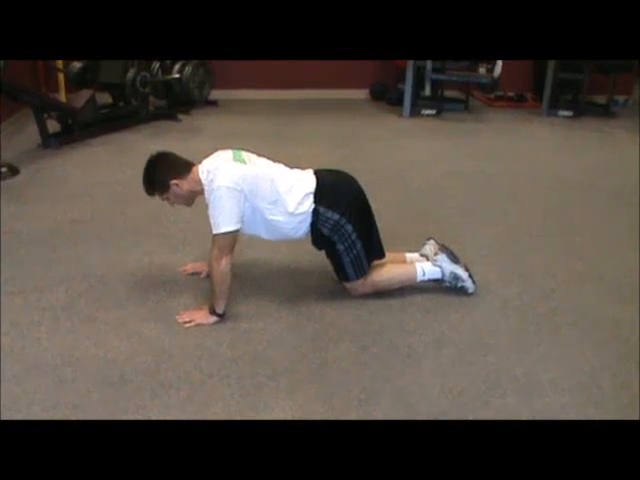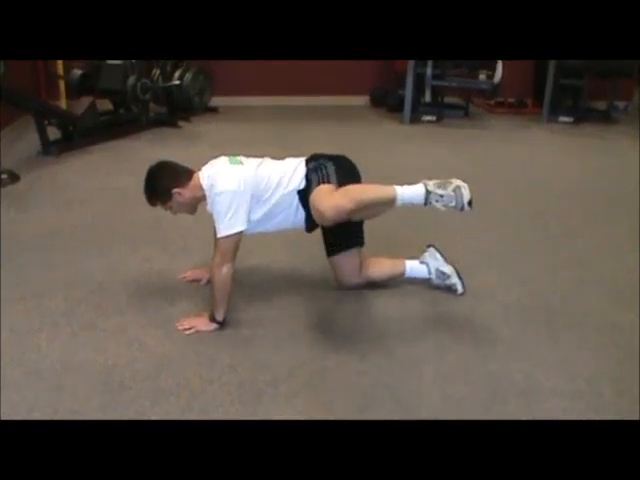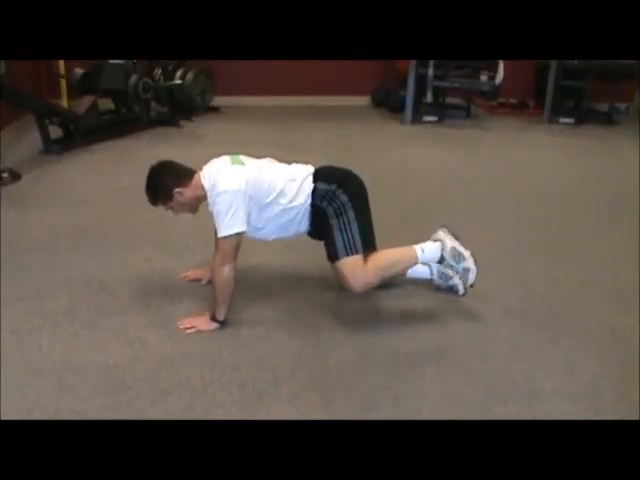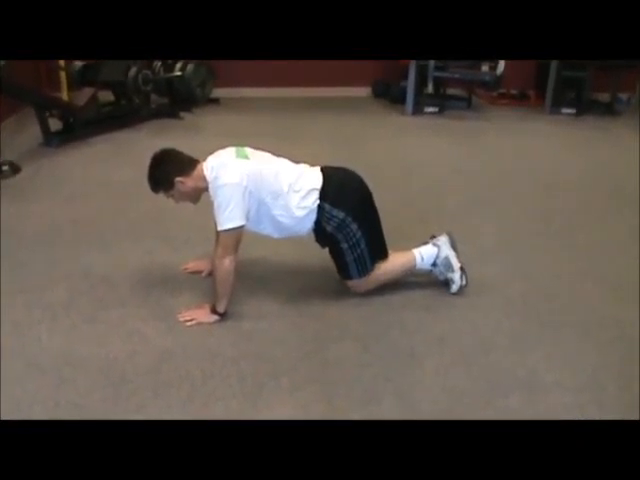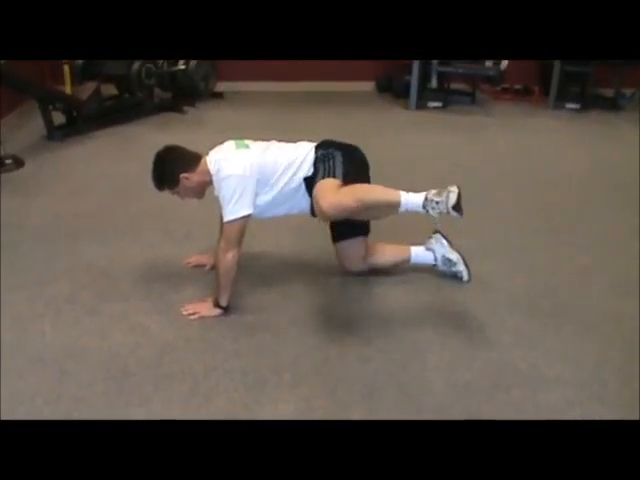
dt=1s
person 1, frame 1
left shoulder: (220, 186)
right shoulder: (215, 166)
left elbow: (223, 255)
left wrist: (215, 311)
right wrist: (211, 264)
left hip: (331, 208)
right hip: (327, 191)
left knee: (359, 284)
right knee: (356, 266)
left ankle: (436, 269)
right ankle: (426, 255)
person 1, frame 2
left shoulder: (225, 189)
right shoulder: (211, 175)
left elbow: (226, 261)
right elbow: (222, 243)
left wrist: (216, 318)
right wrist: (211, 271)
left hip: (326, 172)
right hip: (315, 186)
left knee: (329, 211)
right knee: (350, 277)
left ankle: (423, 192)
right ankle: (427, 266)
person 1, frame 3
left shoulder: (223, 191)
right shoulder: (213, 173)
left elbow: (227, 261)
left wrist: (216, 317)
right wrist: (212, 270)
left hip: (332, 194)
right hip: (323, 193)
left knee: (357, 279)
right knee: (354, 270)
left ankle: (436, 249)
right ankle: (431, 267)
person 1, frame 4
left shoulder: (225, 184)
right shoulder: (219, 163)
left elbow: (228, 254)
left wrist: (217, 310)
right wrist: (213, 261)
left hip: (336, 205)
right hip: (330, 189)
left knee: (361, 282)
right knee: (360, 266)
left ankle: (433, 253)
right ankle: (433, 254)
person 1, frame 5
left shoulder: (231, 174)
right shoulder: (219, 159)
left elbow: (231, 247)
right elbow: (228, 226)
left wrist: (219, 304)
right wrist: (216, 255)
left hip: (333, 160)
right hip: (323, 169)
left knee: (328, 206)
right knee: (355, 263)
left ankle: (425, 200)
right ankle: (433, 252)
